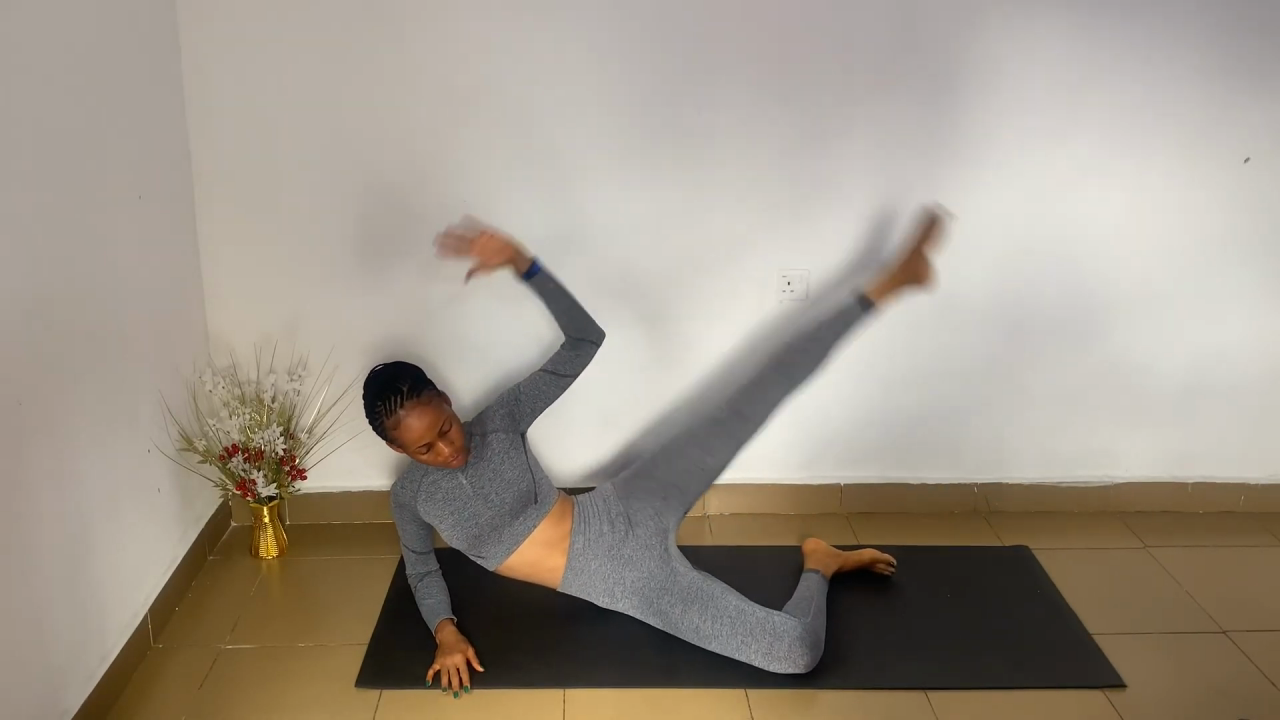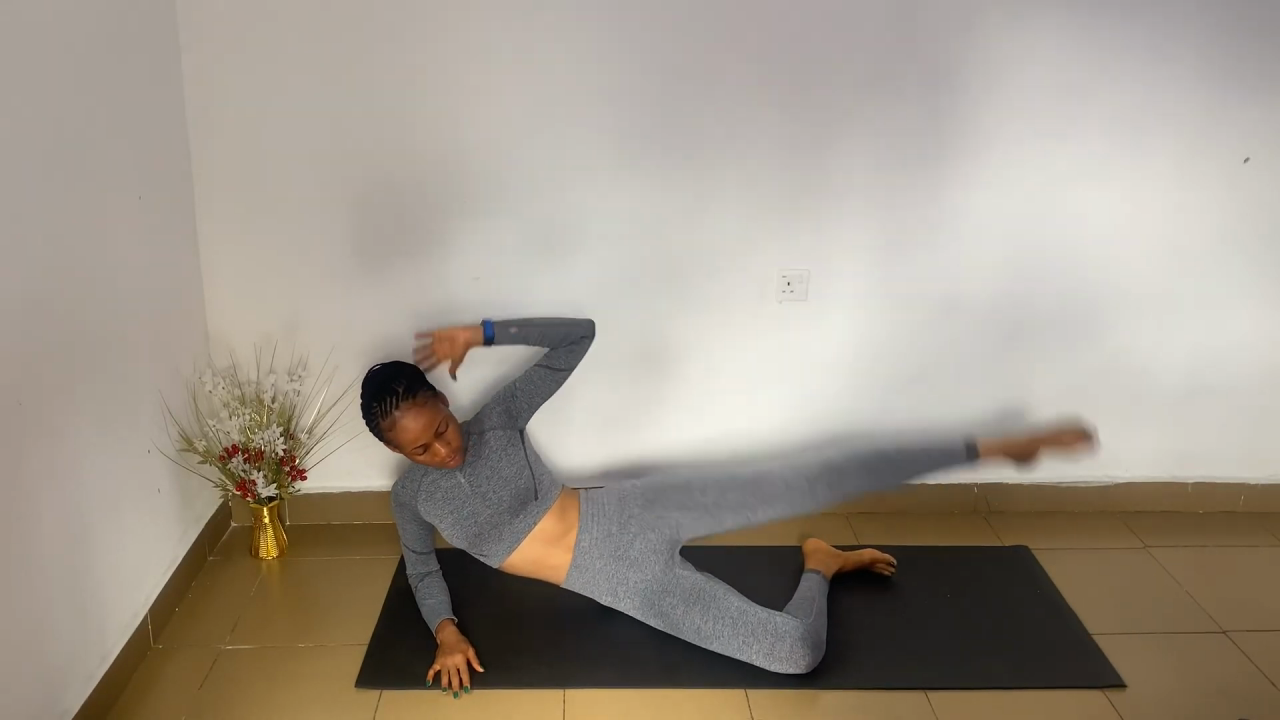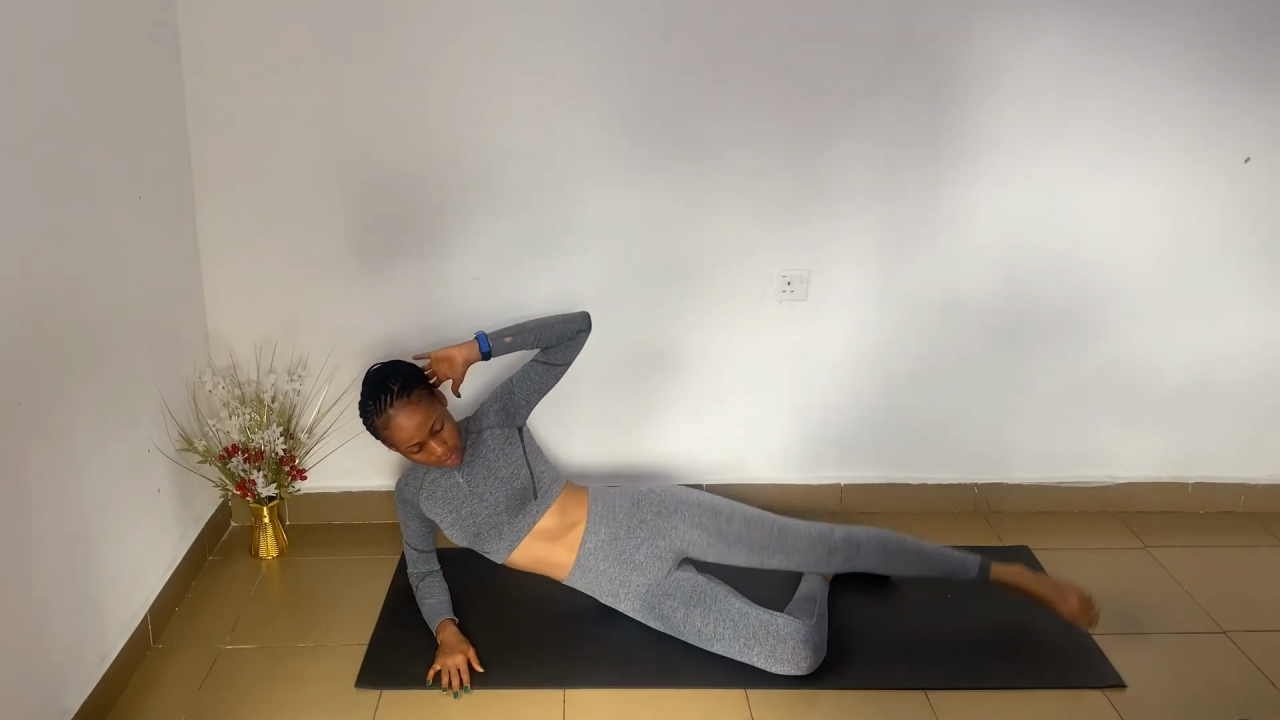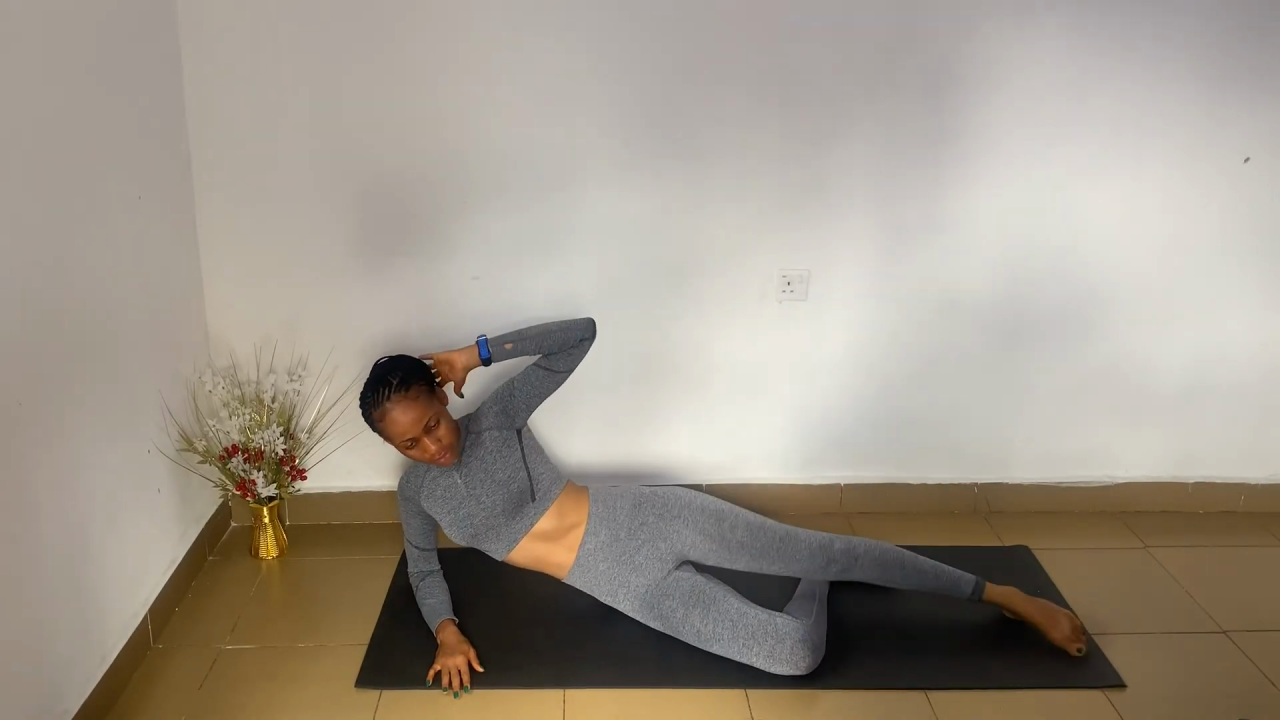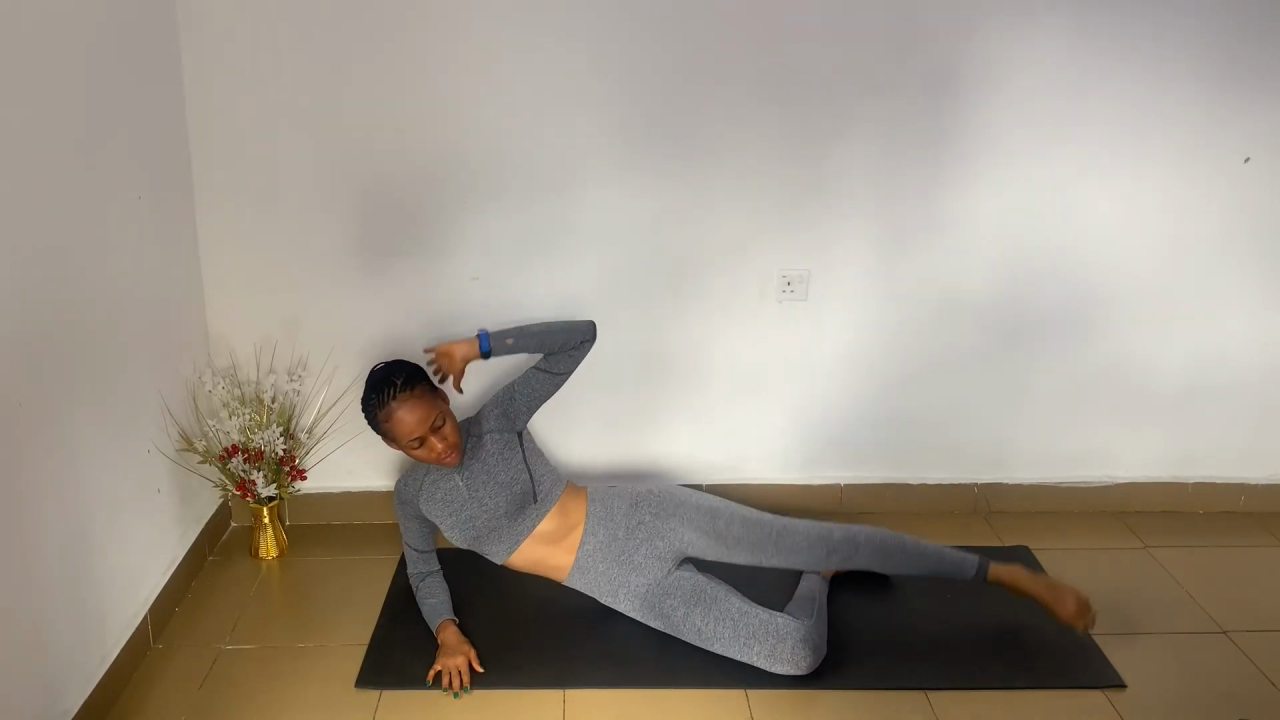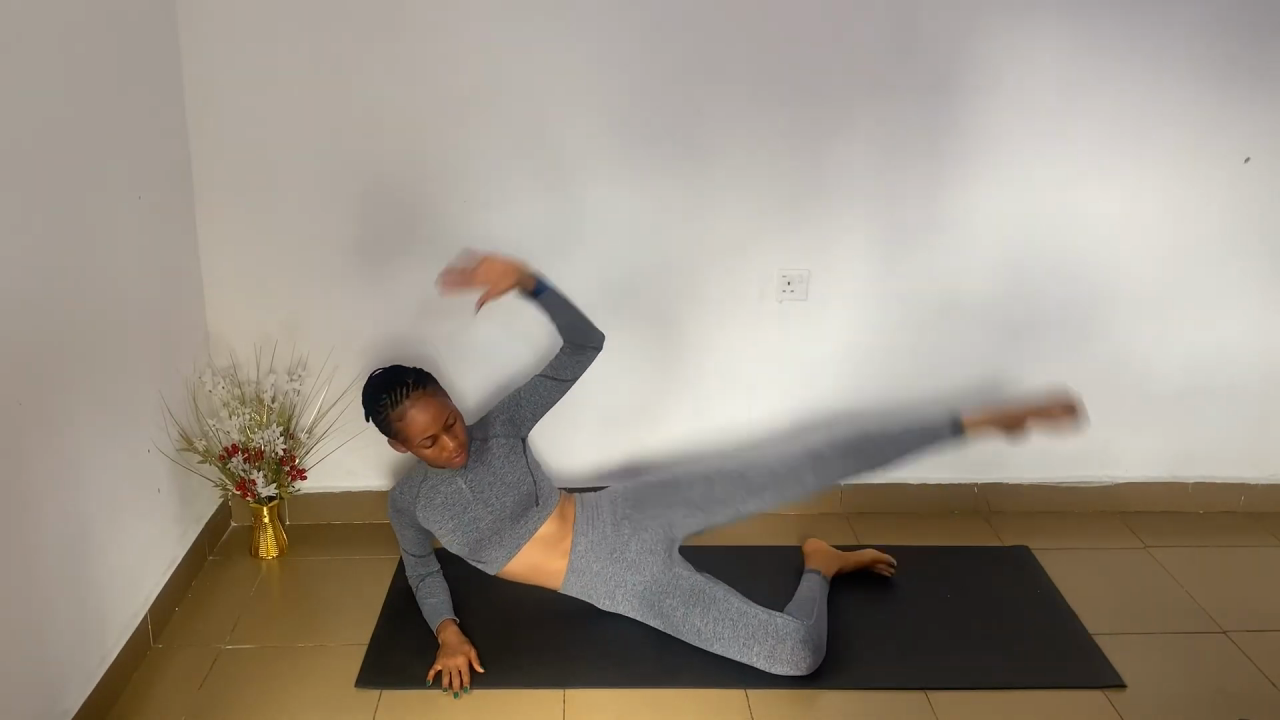
dt=0.2s
person 1, frame 1
left shoulder: (498, 421)
right shoulder: (410, 496)
left elbow: (585, 340)
right elbow: (420, 564)
left wrist: (521, 263)
right wrist: (446, 632)
left hip: (628, 519)
right hip: (613, 583)
left knee: (748, 405)
right knee: (794, 654)
right ankle: (822, 562)
person 1, frame 2
left shoulder: (498, 415)
right shoulder: (411, 495)
left elbow: (582, 332)
right elbow: (420, 565)
left wrist: (480, 333)
right wrist: (447, 632)
left hip: (634, 518)
right hip: (622, 586)
left knee: (819, 478)
right knee: (795, 652)
left ankle: (971, 461)
right ankle: (824, 565)
person 1, frame 3
left shoulder: (496, 414)
right shoulder: (413, 494)
left elbow: (578, 327)
right elbow: (420, 565)
left wrist: (480, 346)
right wrist: (446, 632)
left hip: (643, 522)
right hip: (625, 587)
left knee: (830, 541)
right knee: (797, 654)
left ankle: (1007, 574)
right ankle: (819, 582)
person 1, frame 4
left shoulder: (497, 413)
right shoulder: (415, 489)
left elbow: (581, 332)
right elbow: (422, 562)
left wrist: (481, 350)
right wrist: (447, 632)
left hip: (643, 523)
right hip: (624, 586)
left knee: (828, 550)
right knee: (794, 654)
left ankle: (1004, 596)
right ankle: (817, 588)
person 1, frame 5
left shoulder: (497, 417)
right shoulder: (412, 494)
left elbow: (579, 335)
right elbow: (421, 563)
left wrist: (481, 342)
right wrist: (445, 630)
left hip: (639, 524)
right hip: (622, 586)
left knee: (821, 535)
right knee: (796, 653)
left ankle: (1006, 573)
right ankle: (822, 573)
person 1, frame 6
left shoulder: (495, 422)
right shoulder: (408, 500)
left elbow: (586, 342)
right elbow: (420, 566)
left wrist: (526, 281)
right wrist: (446, 630)
left hip: (635, 530)
right hip: (623, 590)
left knee: (801, 463)
right knee: (795, 653)
left ankle: (977, 424)
right ankle: (818, 565)
